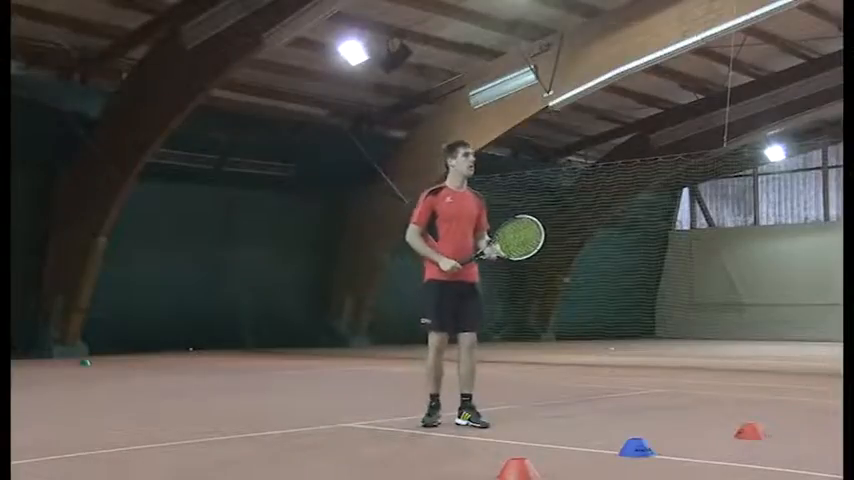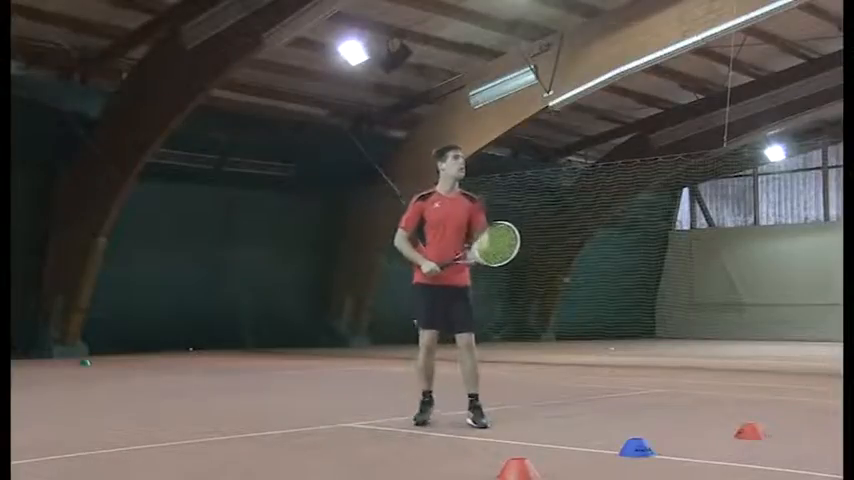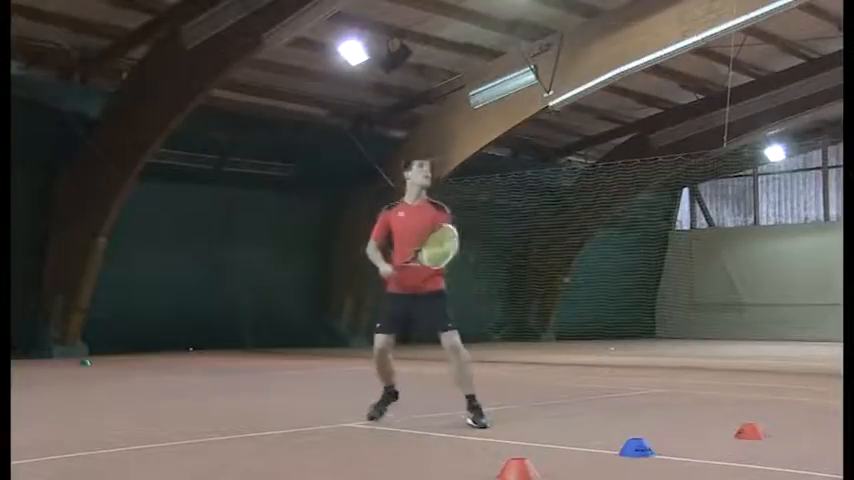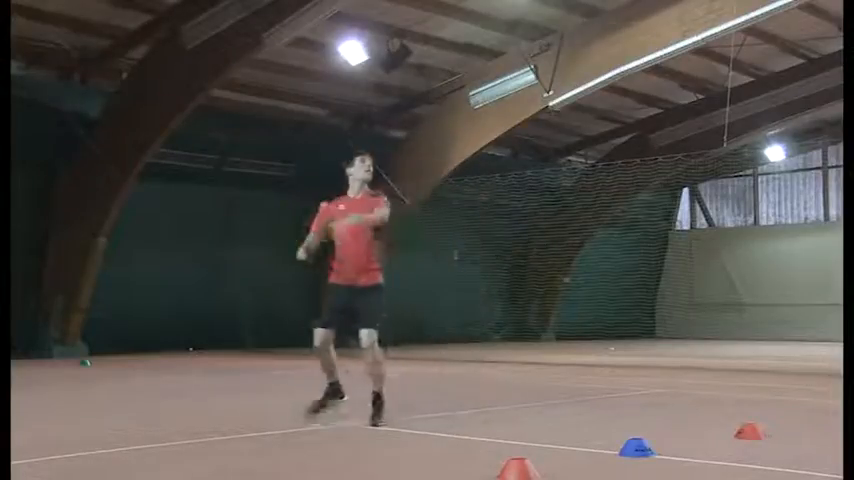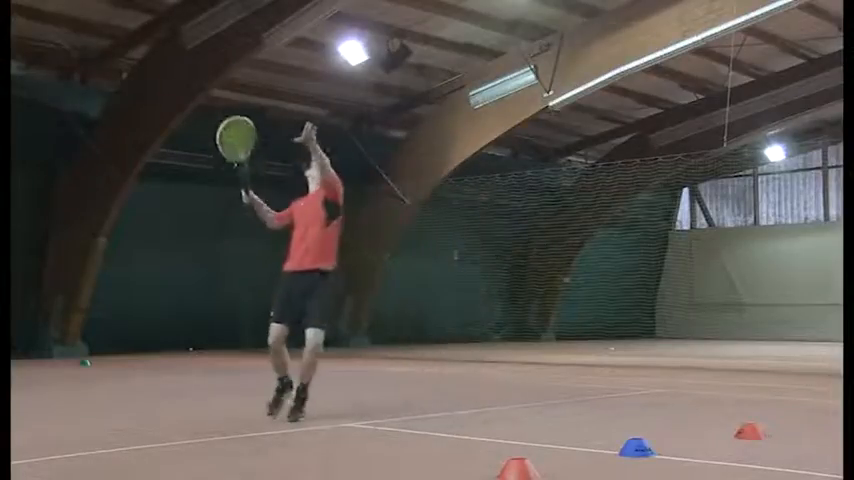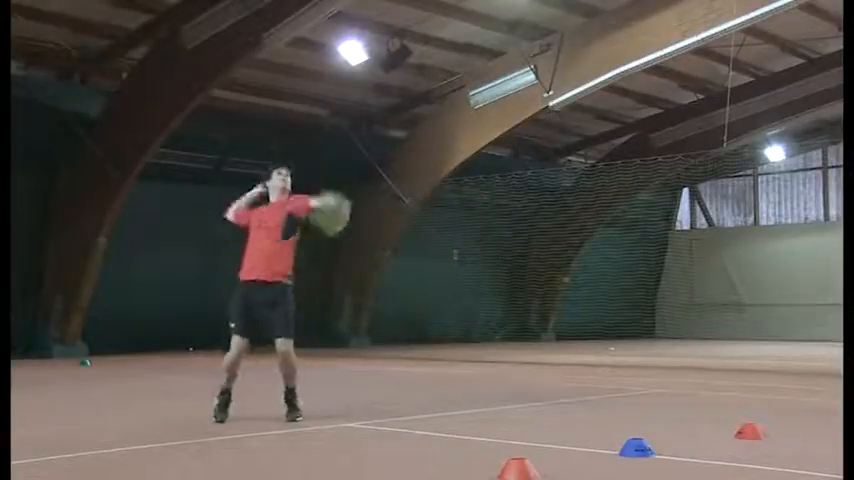
dt=0.3s
person 1, frame 1
left shoulder: (476, 199)
right shoulder: (433, 196)
right elbow: (412, 236)
left wrist: (488, 248)
right wrist: (441, 260)
left hip: (468, 281)
right hip: (439, 280)
left knee: (468, 343)
right knee: (437, 343)
left ankle: (466, 408)
right ankle: (433, 405)
person 1, frame 2
left shoulder: (471, 202)
right shoulder: (422, 201)
left elbow: (479, 238)
right elbow: (400, 239)
right wrist: (423, 262)
left hip: (458, 284)
right hip: (428, 283)
left knee: (467, 344)
right knee: (427, 343)
left ankle: (474, 406)
right ankle: (426, 401)
person 1, frame 3
left shoulder: (439, 210)
right shoulder: (390, 212)
right elbow: (372, 246)
right wrist: (382, 265)
left hip: (430, 290)
right hip: (398, 291)
left knee: (453, 345)
right knee: (380, 348)
left ankle: (473, 406)
right ankle: (390, 393)
person 1, frame 4
left shoulder: (377, 200)
right shoulder: (332, 206)
left elbow: (381, 216)
right elbow: (315, 235)
left wrist: (354, 220)
right wrist: (305, 248)
left hip: (369, 285)
right hip: (339, 284)
left knee: (369, 342)
right knee: (320, 341)
left ankle: (377, 402)
right ankle: (334, 389)
person 1, frame 5
left shoulder: (331, 193)
right shoulder: (298, 205)
left elbow: (326, 168)
right elbow: (273, 221)
left wrist: (312, 143)
right wrist: (255, 202)
left hip: (320, 276)
right hip: (291, 276)
left knee: (314, 341)
right knee: (275, 338)
left ankle: (301, 395)
right ankle: (283, 384)
person 1, frame 6
left shoulder: (294, 204)
right shoulder: (257, 212)
left elbow: (315, 202)
right elbow: (231, 214)
left wrist: (325, 202)
right wrist: (253, 194)
left hip: (278, 287)
right hip: (248, 286)
left knee: (285, 351)
right knee: (238, 351)
left ankle: (291, 400)
right ankle: (224, 397)
